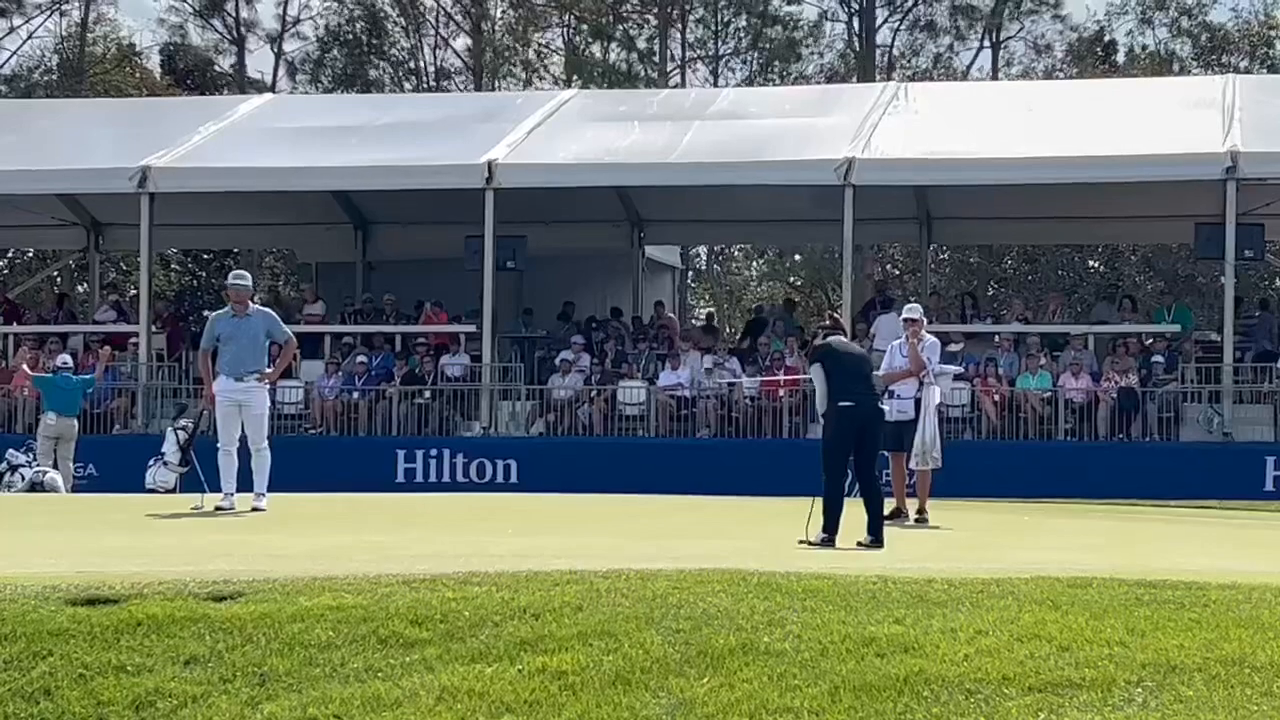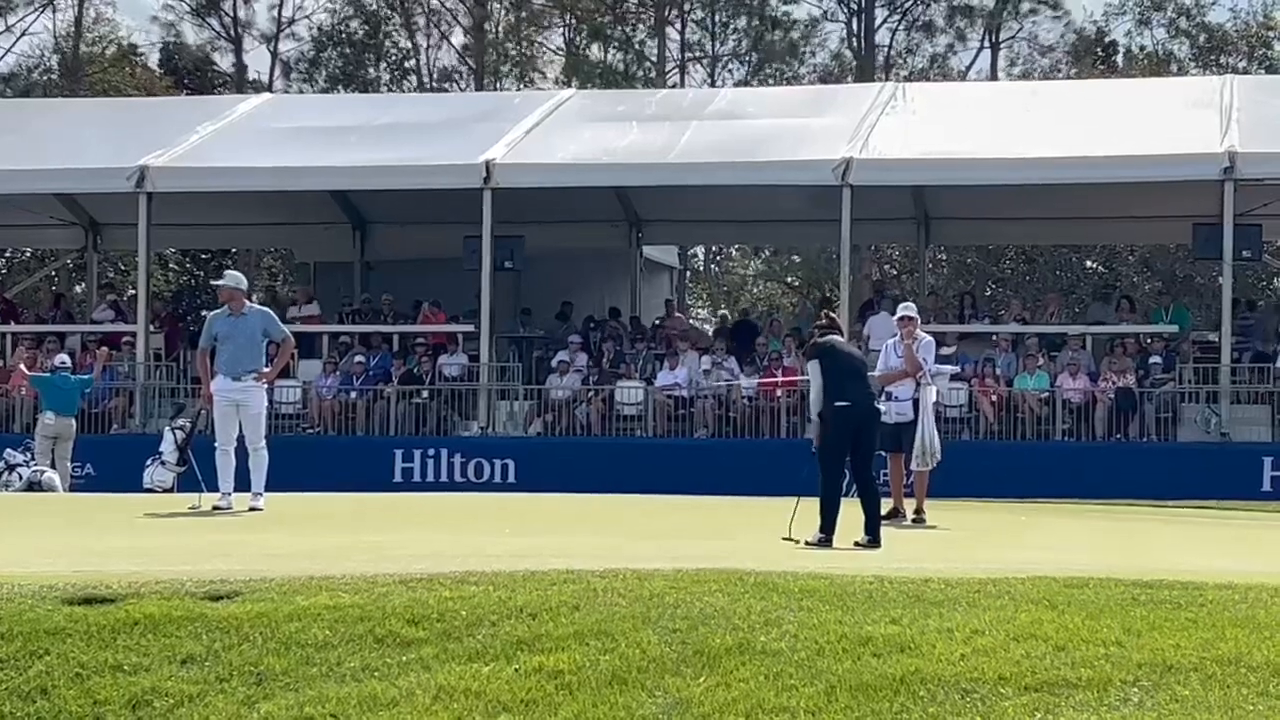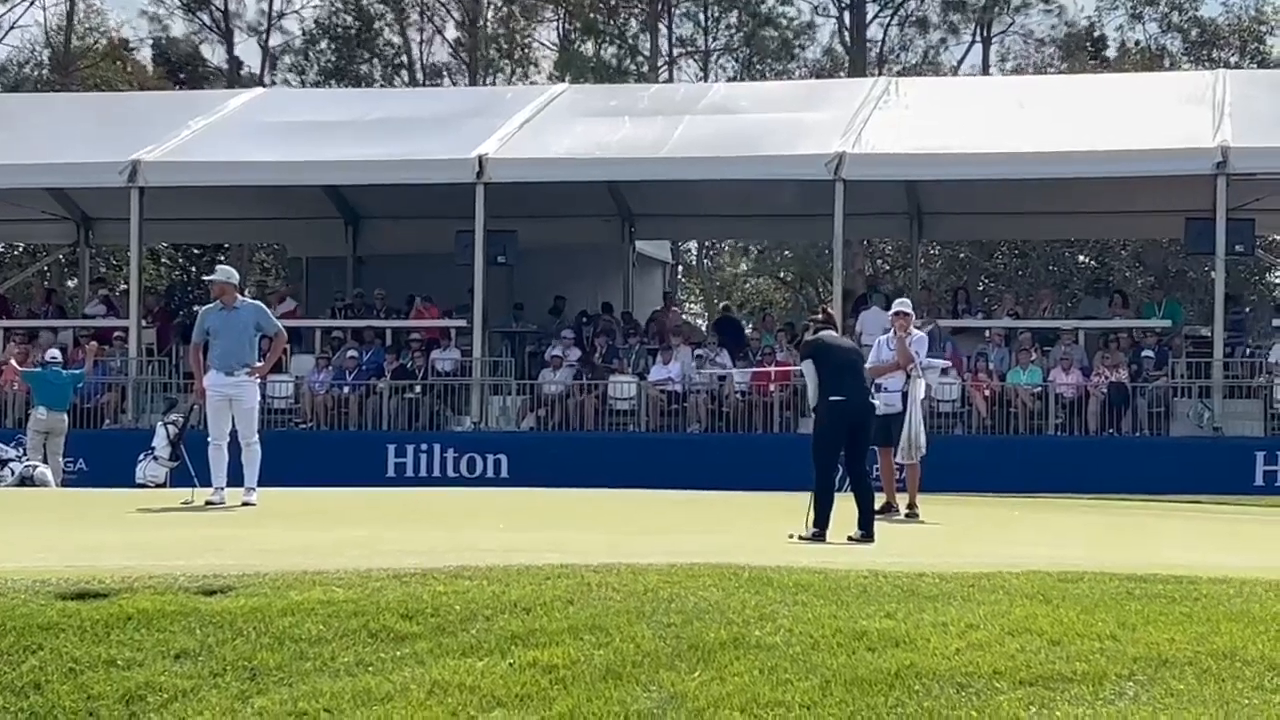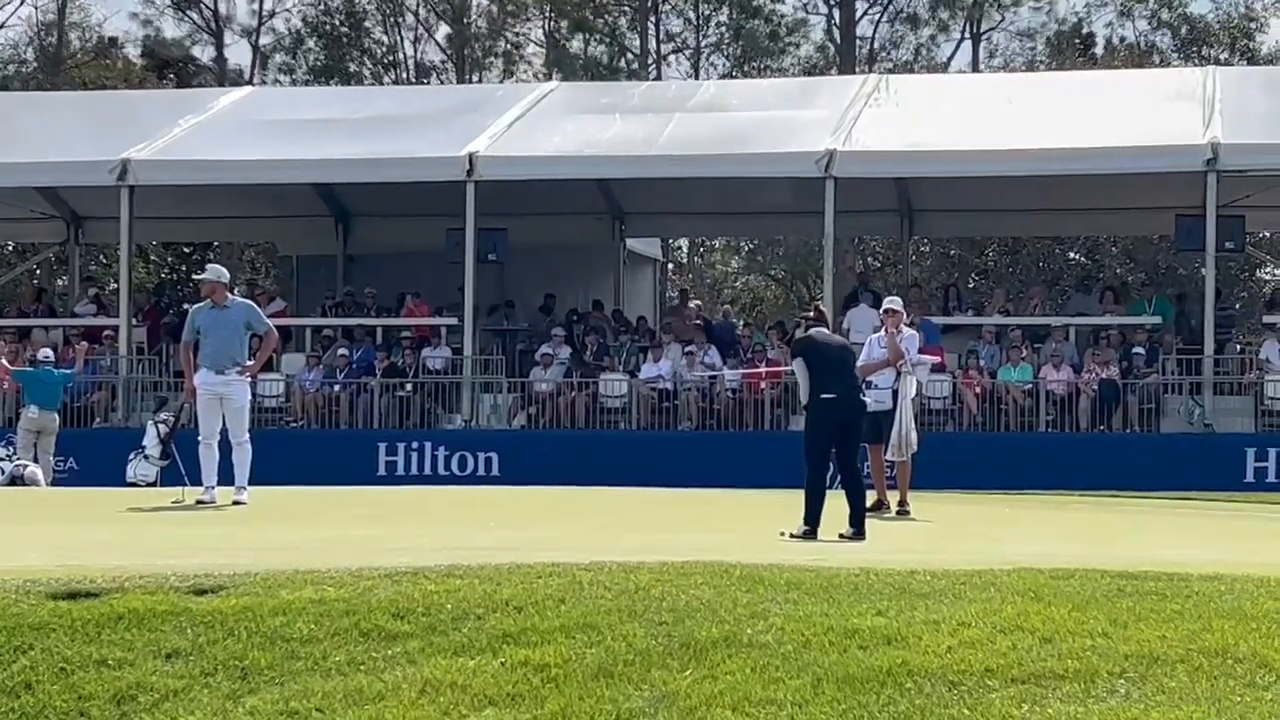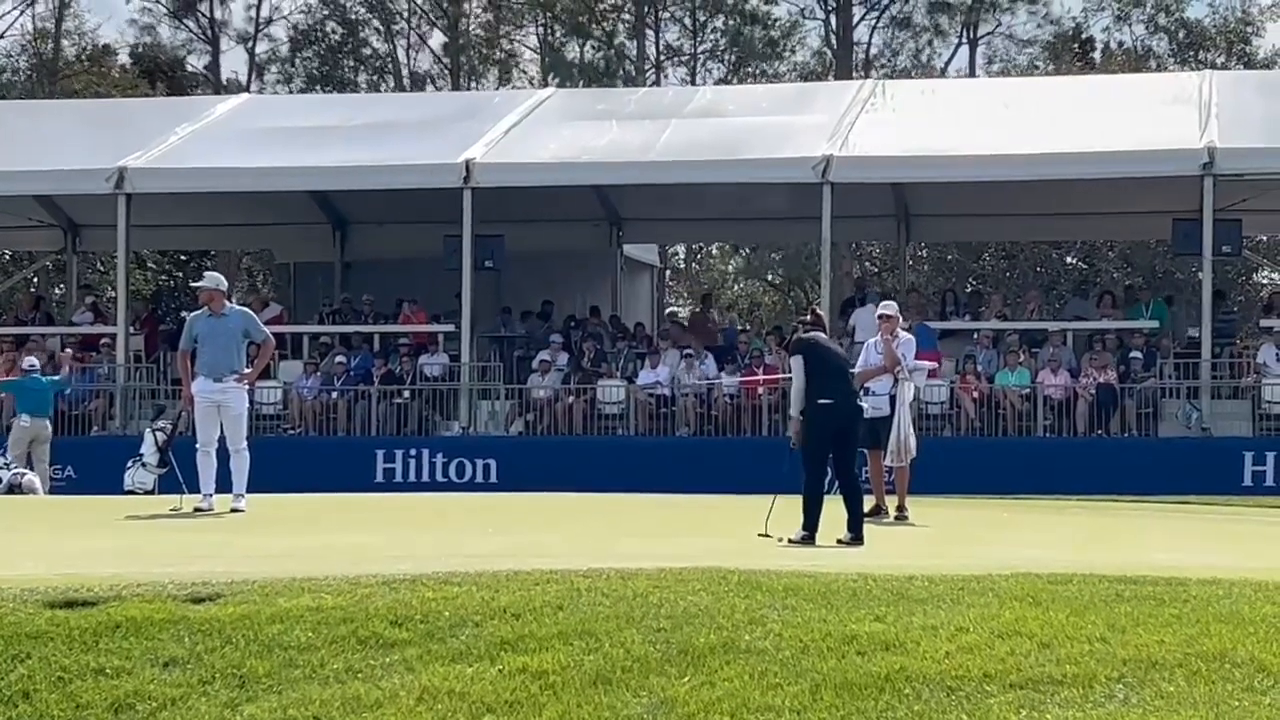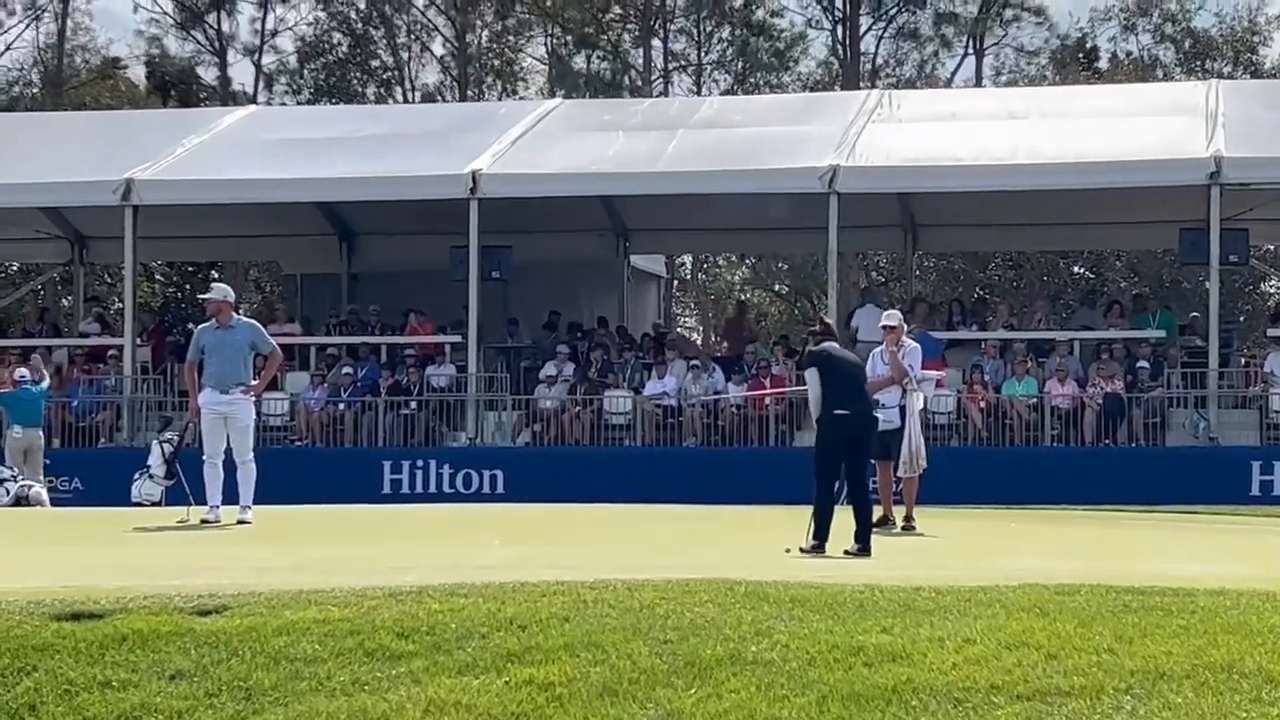
dt=0.7s
person 1, frame 1
left shoulder: (265, 316)
right shoulder: (216, 319)
left elbow: (290, 343)
right elbow: (205, 352)
left wrist: (275, 372)
right wrist: (208, 386)
left hip: (255, 386)
right hip: (225, 386)
left knee: (258, 444)
right knee: (226, 444)
left ankle: (260, 494)
right ankle: (228, 495)
person 1, frame 2
left shoulder: (262, 315)
right shoulder: (214, 318)
left elbow: (288, 342)
right elbow: (203, 352)
left wrist: (273, 372)
right wrist: (206, 385)
left hip: (252, 385)
right hip: (222, 386)
left knee: (256, 443)
right knee: (224, 444)
left ankle: (257, 494)
right ankle: (225, 494)
person 1, frame 3
left shoulder: (254, 309)
right shoulder: (206, 313)
left elbow: (281, 336)
right elbow: (196, 347)
left wrist: (266, 366)
right wrist: (198, 380)
left hip: (245, 380)
right hip: (215, 380)
left knee: (249, 438)
right knee: (217, 439)
left ankle: (250, 489)
right ankle: (218, 489)
person 1, frame 4
left shoulder: (245, 308)
right shoulder: (197, 312)
left elbow: (271, 335)
right elbow: (186, 345)
left wrist: (256, 365)
right wrist: (189, 378)
left hip: (235, 379)
right hip: (206, 379)
left knee: (239, 437)
right knee: (207, 437)
left ankle: (241, 488)
right ankle: (209, 488)
person 1, frame 5
left shoulder: (242, 316)
right shoulder: (195, 320)
left elbow: (269, 342)
right elbow: (184, 353)
left wrist: (254, 372)
right wrist: (187, 386)
left hip: (233, 386)
right hip: (203, 387)
left knee: (237, 445)
right knee: (205, 445)
left ankle: (239, 496)
right ankle: (207, 495)
person 1, frame 6
left shoulder: (249, 328)
right shoulder: (202, 332)
left elbow: (276, 354)
right elbow: (191, 365)
left wrist: (261, 384)
right wrist: (193, 398)
left hip: (240, 398)
right hip: (210, 398)
left knee: (244, 456)
right knee: (212, 457)
left ankle: (246, 507)
right ankle: (213, 507)
person 2, frame 1
left shoulder: (819, 349)
right shoulder: (861, 351)
left elbow: (822, 393)
left wrist: (825, 421)
left hip: (843, 412)
right hip: (872, 410)
left knee: (834, 474)
right knee: (868, 473)
left ankle: (828, 534)
right ankle: (875, 534)
person 2, frame 2
left shoulder: (816, 347)
right shoulder: (855, 351)
left elbow: (817, 388)
left wrist: (816, 422)
left hip: (840, 412)
right hip: (868, 411)
left knee: (831, 474)
right knee: (864, 473)
left ankle: (825, 534)
right ankle: (872, 534)
person 2, frame 3
left shoulder: (810, 344)
right shoulder: (852, 346)
left elbow: (814, 387)
right elbow: (857, 379)
left wrist: (817, 412)
left hip: (834, 407)
right hip: (863, 406)
left knee: (825, 468)
right knee: (858, 468)
left ankle: (819, 528)
right ankle: (865, 529)
person 2, frame 4
left shoulder: (801, 343)
right shoulder: (843, 343)
left elbow: (805, 386)
left wrist: (810, 411)
left hip: (825, 405)
right hip: (854, 403)
left knee: (816, 466)
right knee: (850, 465)
left ankle: (810, 526)
right ankle: (857, 526)
person 2, frame 5
left shoulder: (800, 342)
right shoulder: (837, 348)
left elbow: (799, 384)
left wrist: (795, 418)
left hip: (822, 409)
right hip: (850, 408)
left knee: (814, 472)
right knee: (847, 471)
left ankle: (808, 531)
right ankle: (855, 531)
person 2, frame 6
left shoulder: (813, 355)
right shoulder: (853, 358)
left elbow: (816, 394)
right elbow: (863, 390)
left wrist: (819, 422)
left hip: (837, 420)
right hip: (866, 419)
left knee: (825, 481)
right knee: (857, 481)
left ankle: (818, 540)
right ankle: (862, 542)
person 3, frame 1
left shoulder: (932, 343)
right shoulder: (895, 346)
left elbow: (920, 368)
right elbow: (885, 377)
left wrist: (913, 342)
right wrist: (908, 372)
left hip: (917, 408)
right hip: (893, 408)
right knee: (896, 457)
left ankle: (922, 509)
right ankle: (900, 507)
person 3, frame 2
left shoulder: (926, 342)
right shoulder: (889, 345)
left elbow: (916, 369)
right elbow: (881, 378)
left wrist: (908, 342)
right wrist: (905, 372)
left hip: (914, 408)
right hip: (891, 409)
right knee: (894, 458)
left ankle: (919, 509)
right ankle: (897, 507)
person 3, frame 3
left shoulder: (919, 338)
right shoulder: (881, 341)
left elbow: (908, 362)
right elbow: (871, 370)
left wrist: (901, 336)
right wrist: (895, 365)
left hip: (904, 402)
right hip: (881, 402)
right knee: (883, 452)
left ankle: (912, 503)
right ankle: (890, 501)
person 3, frame 4
left shoulder: (910, 336)
right shoulder: (873, 339)
left elbow: (898, 359)
right elbow: (861, 369)
left wrist: (892, 333)
right wrist: (885, 362)
left hip: (895, 399)
right hip: (872, 399)
right knee: (874, 450)
left ankle: (903, 501)
right ankle: (881, 499)
person 3, frame 5
left shoulder: (906, 340)
right shoulder: (870, 344)
left elbow: (895, 365)
right elbow: (859, 376)
left wrist: (887, 339)
right wrist: (883, 368)
left hip: (893, 405)
right hip: (870, 405)
right knee: (873, 456)
left ankle: (902, 506)
right ankle: (880, 504)
person 3, frame 6
left shoulder: (912, 349)
right shoulder: (876, 354)
left elbow: (902, 377)
left wrist: (893, 349)
right wrist: (890, 380)
left hip: (901, 415)
right hip: (879, 416)
right knee: (882, 467)
left ankle: (909, 516)
right ankle: (887, 515)
